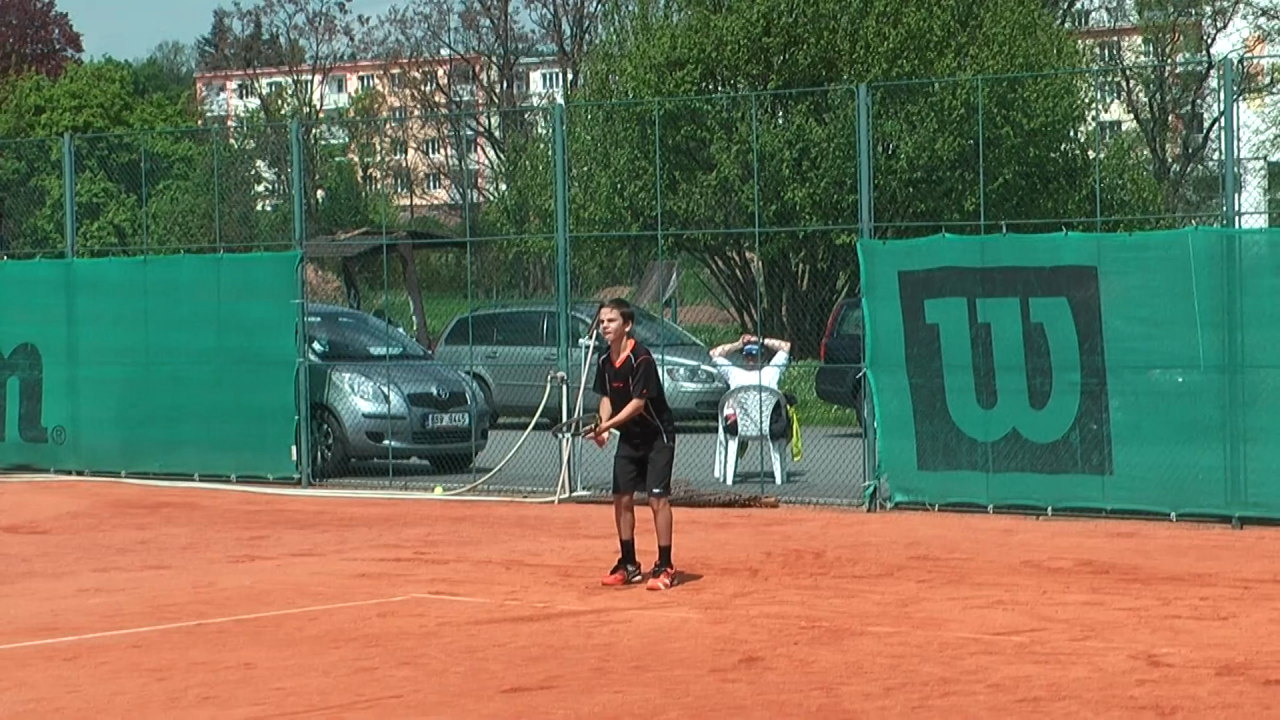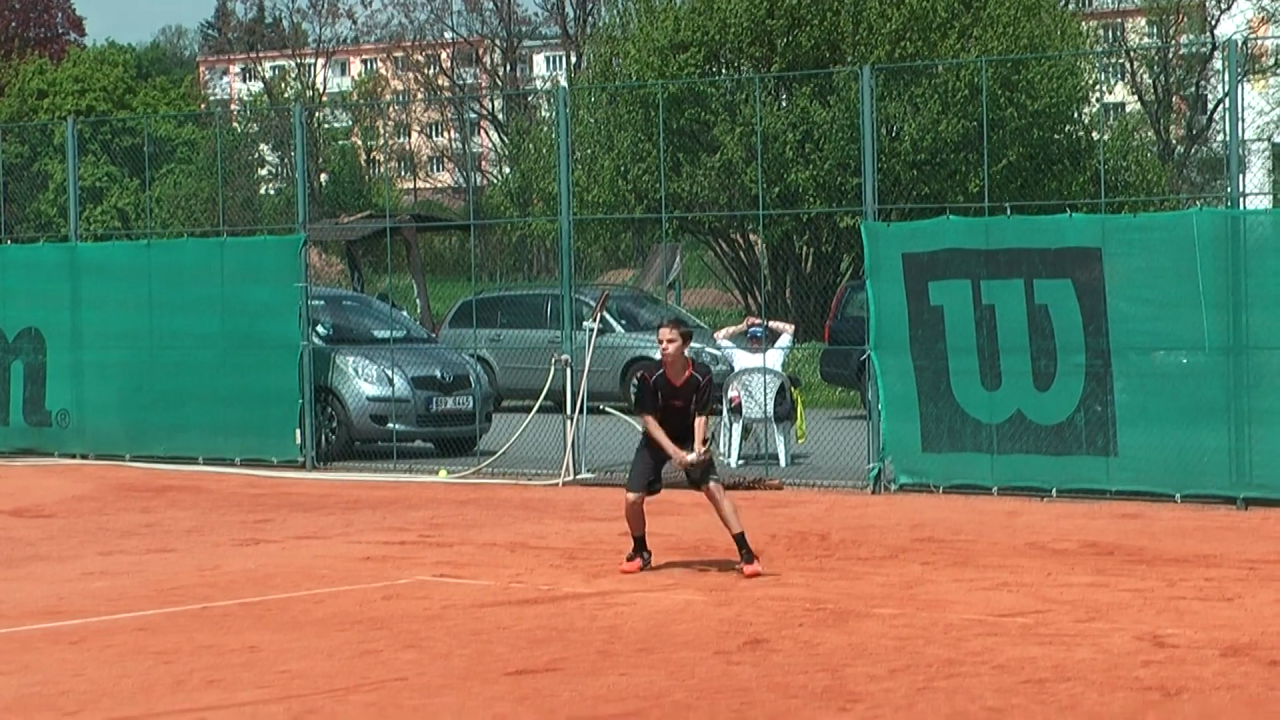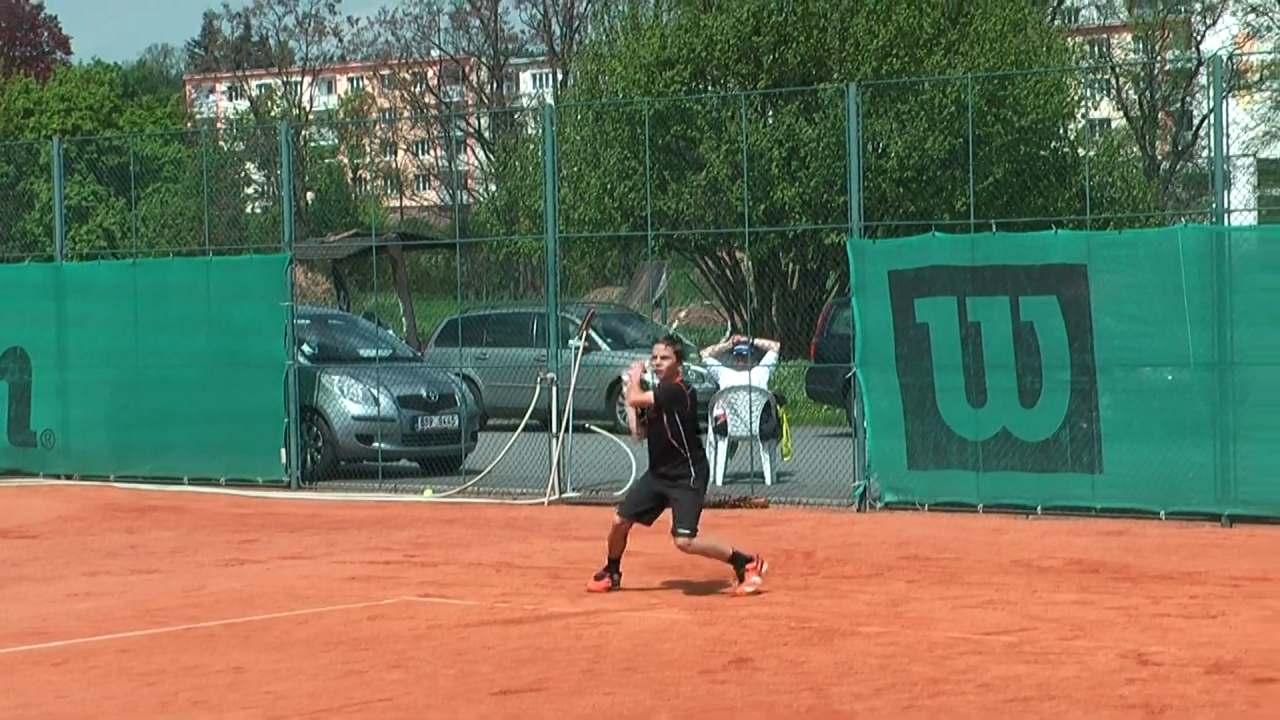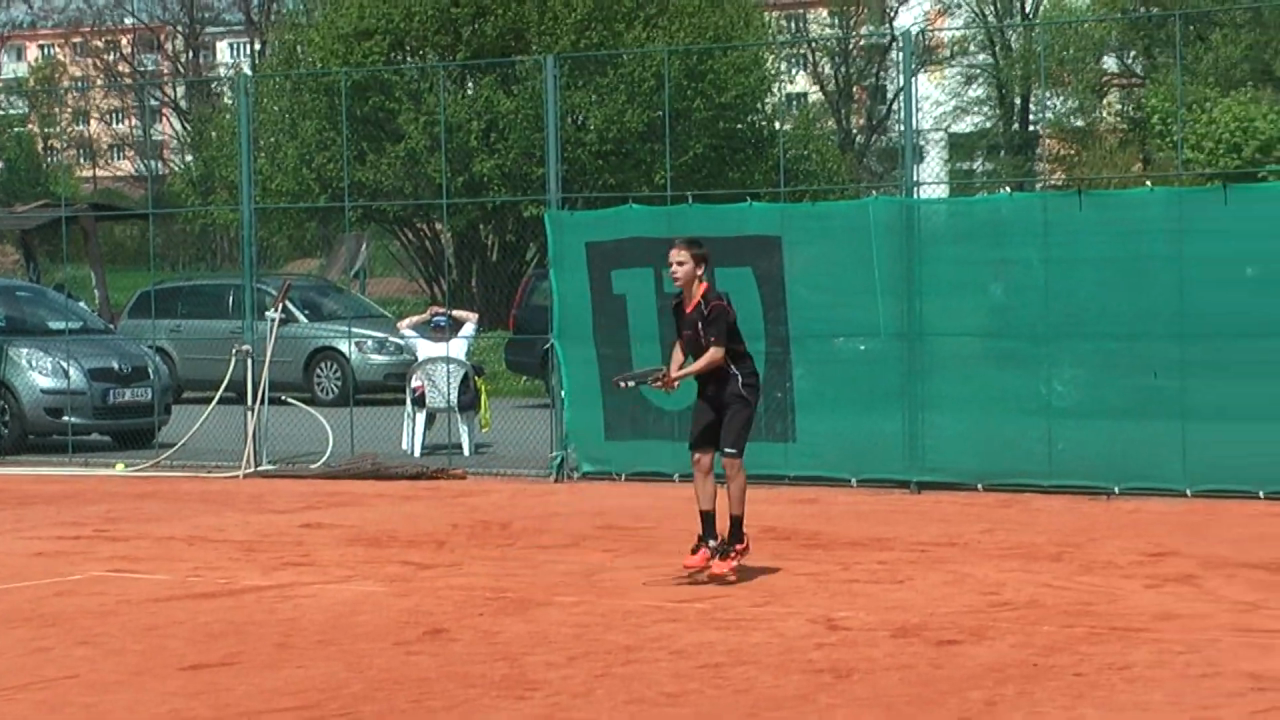
dt=1s
person 1, frame 1
left shoulder: (642, 358)
right shoulder: (604, 360)
left elbow: (638, 402)
right elbow: (607, 397)
left wrist: (607, 425)
right wrist: (602, 428)
left hip: (656, 435)
right hip: (629, 437)
left knee: (657, 498)
right knee: (622, 499)
left ankle: (665, 567)
right ankle: (629, 565)
person 1, frame 2
left shoulder: (702, 375)
right shoulder: (650, 378)
left elbow: (701, 416)
right elbow: (648, 418)
left wrist: (698, 447)
right wrist: (673, 452)
left hip: (692, 440)
right hip: (658, 441)
left knee: (714, 489)
right knee: (632, 498)
left ankle: (747, 553)
right ankle: (640, 552)
person 1, frame 3
left shoulder: (680, 391)
right shoulder: (656, 394)
left elbow: (633, 398)
right elbow: (640, 432)
left wrist: (635, 374)
left hip: (688, 476)
right hip: (658, 473)
left knee: (685, 541)
right knee: (619, 522)
left ankle: (747, 563)
right ankle: (612, 572)
person 1, frame 4
left shoulder: (715, 304)
right shoulder: (678, 305)
left elbow: (716, 352)
left wrist: (678, 374)
right wrist: (672, 370)
left hip: (737, 386)
right hip: (709, 388)
left knee: (731, 461)
right knee: (700, 461)
left ankle: (736, 540)
right ankle: (709, 540)
